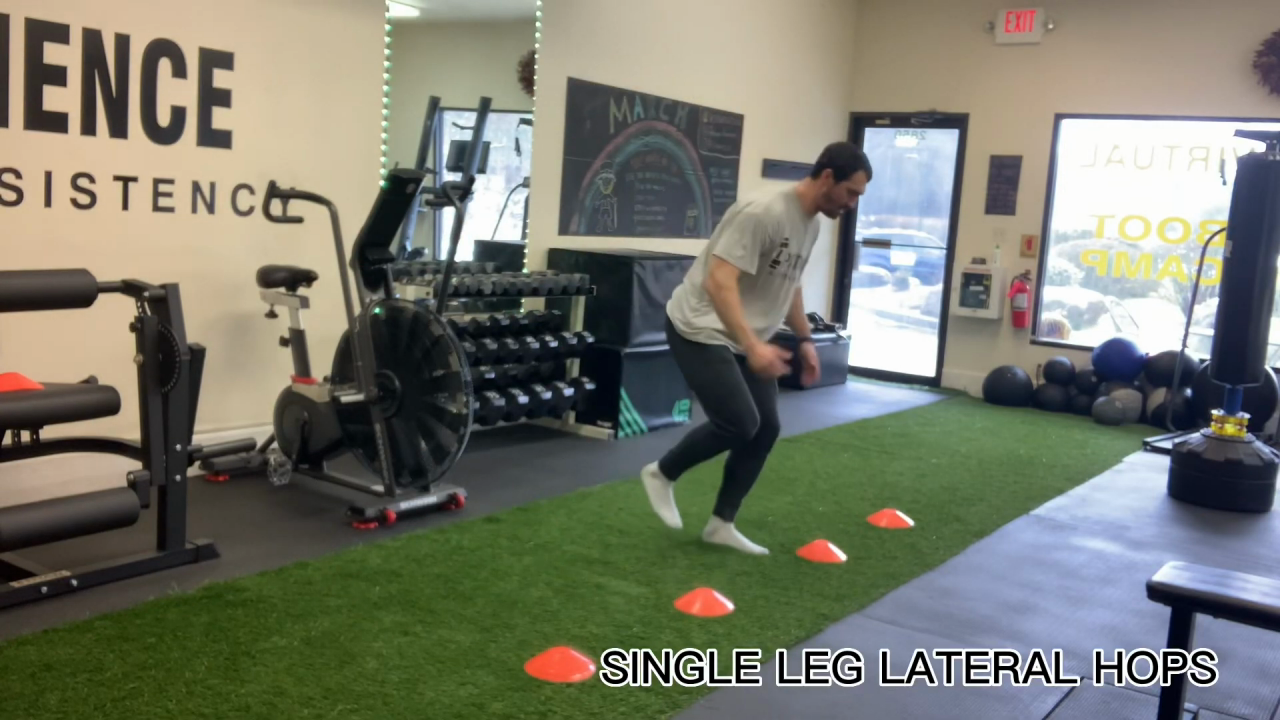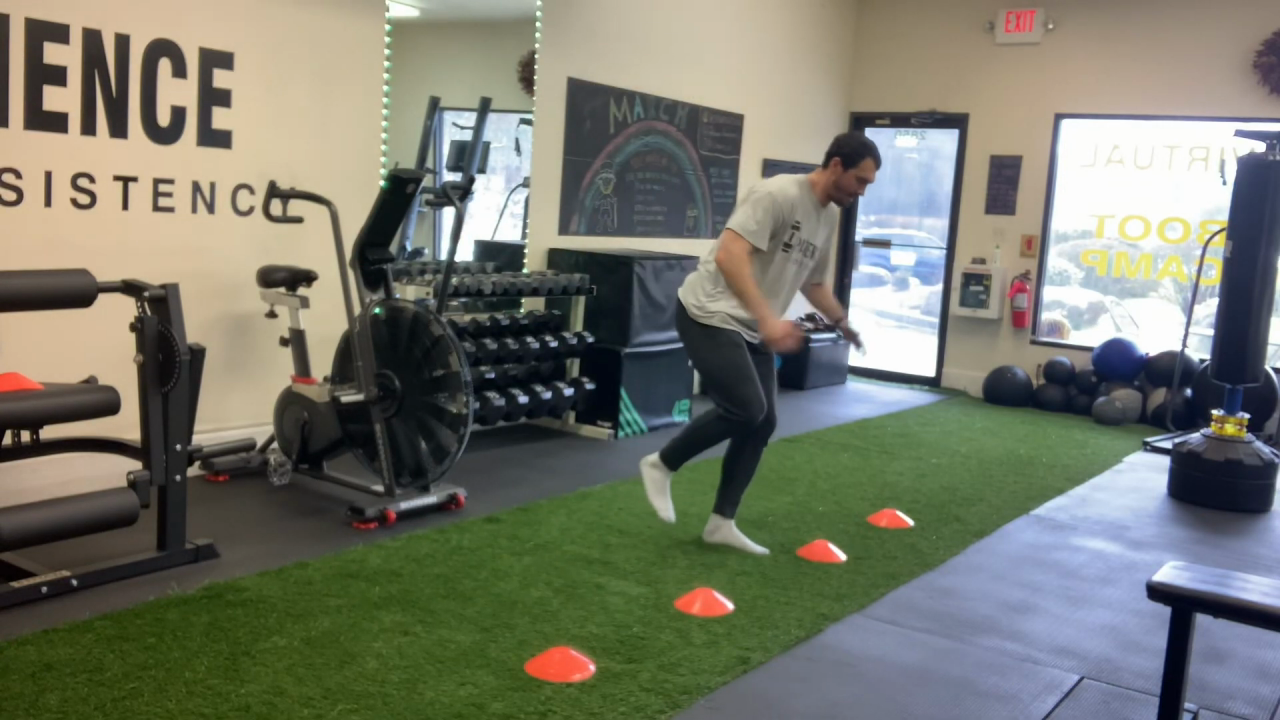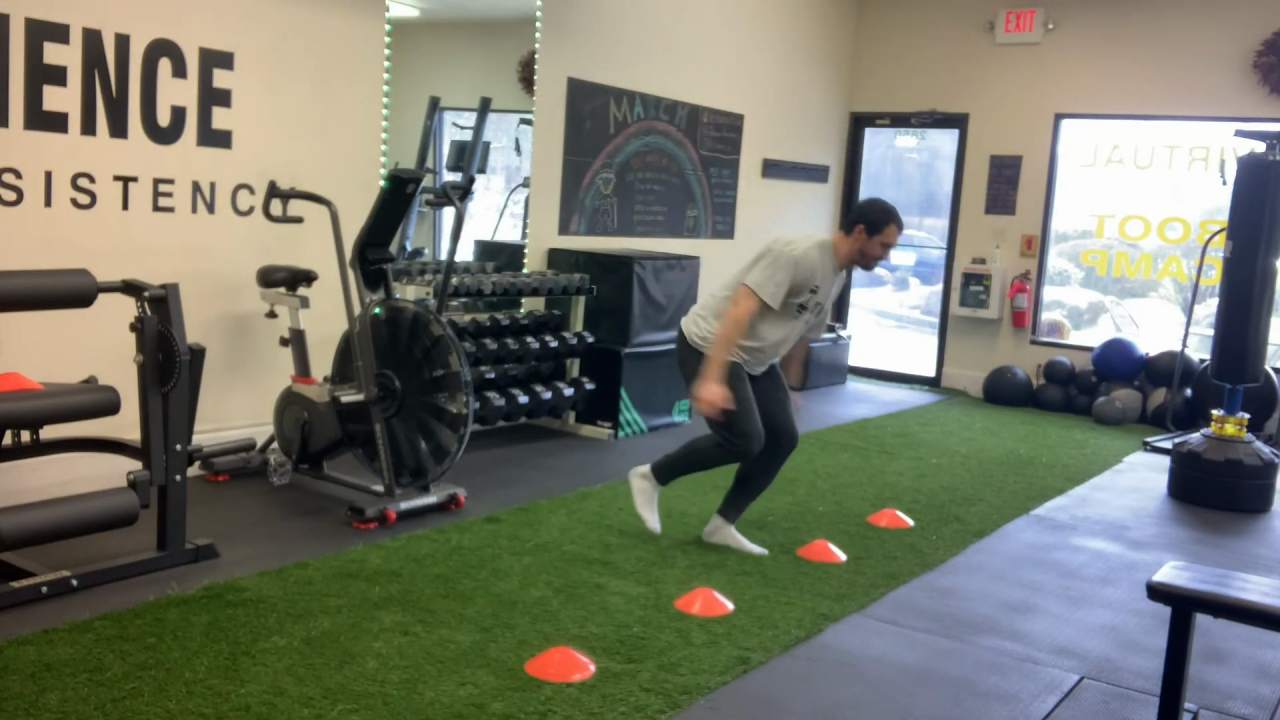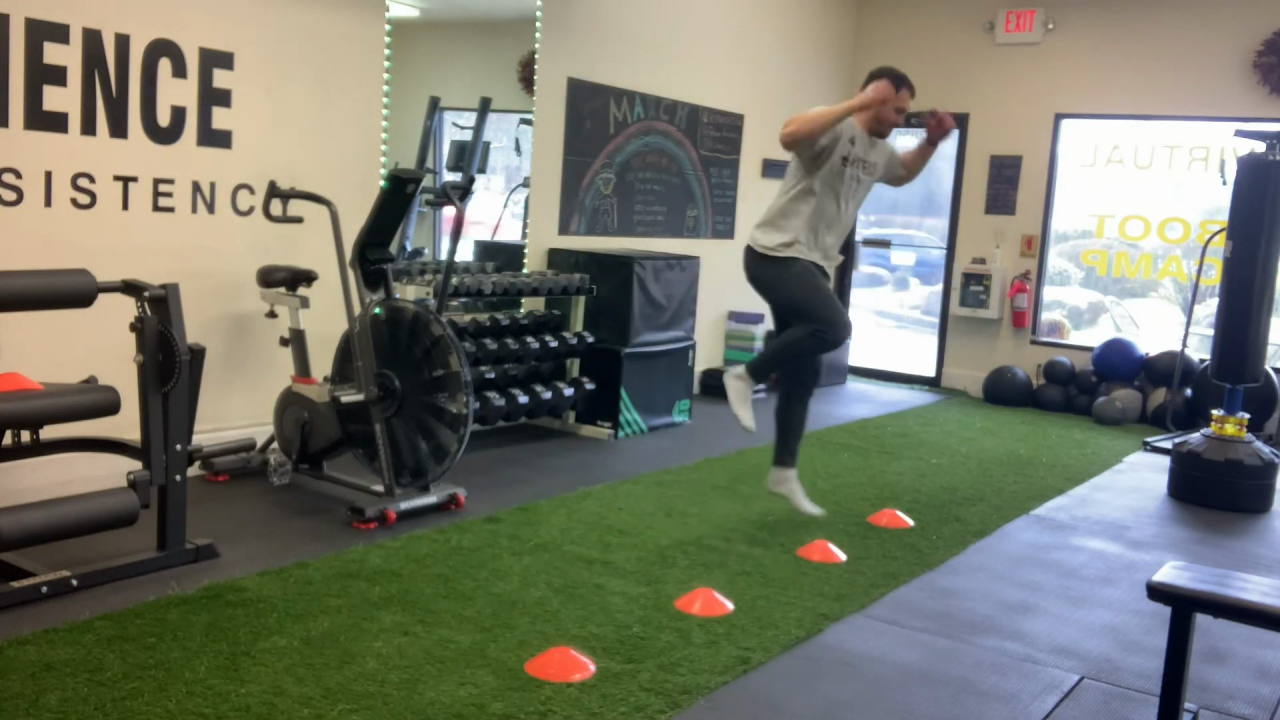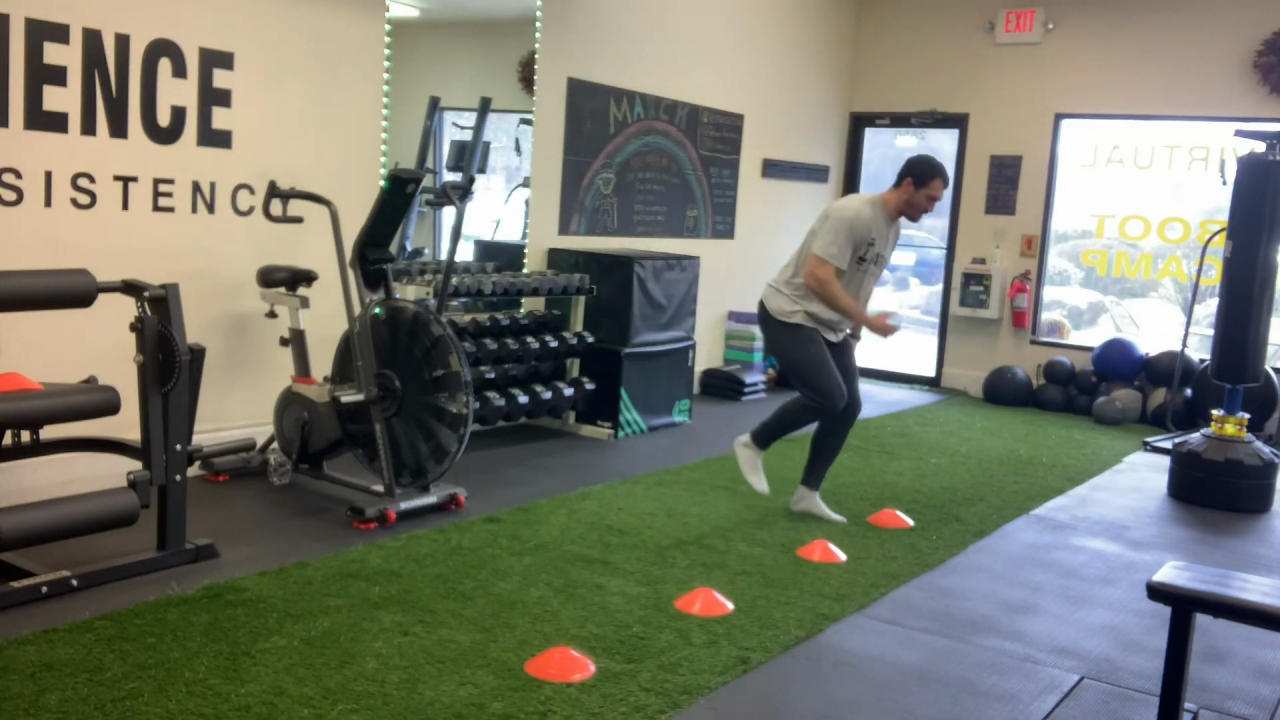
dt=0.5s
person 1, frame 1
left shoulder: (811, 225)
right shoulder: (762, 212)
right elbow: (720, 280)
left wrist: (805, 341)
right wrist: (752, 346)
left hip: (748, 340)
right hip: (700, 331)
left knee: (766, 428)
right knee: (740, 425)
left ankle: (721, 524)
right ankle: (661, 473)
person 1, frame 2
left shoulder: (830, 216)
right shoulder: (777, 195)
left elbow: (812, 280)
right elbow: (730, 254)
left wrist: (843, 324)
right wrist: (767, 317)
left hip: (751, 328)
right hip: (714, 318)
left knee: (761, 421)
right knee: (745, 409)
left ankle: (721, 522)
right ankle: (660, 465)
person 1, frame 3
left shoulder: (838, 274)
right shoulder: (798, 257)
left elbow: (802, 334)
right elbow: (740, 310)
left wrist: (789, 389)
right wrist: (711, 379)
left hip: (754, 357)
right hip: (708, 348)
left knee: (782, 438)
right knee: (745, 441)
left ankle: (722, 525)
right ankle: (650, 477)
person 1, frame 4
left shoulder: (878, 147)
right shoulder: (830, 123)
left elbow: (903, 173)
right elbow: (790, 136)
left wrist: (933, 139)
right wrist: (856, 102)
left hip: (810, 264)
right hip: (777, 255)
left knee: (803, 372)
right knee: (833, 328)
left ankle: (784, 473)
right ankle: (746, 375)
person 1, frame 5
left shoulder: (892, 227)
right shoulder: (851, 214)
right elbow: (818, 277)
left wrist: (855, 326)
right wrist: (864, 320)
left hip: (828, 323)
right hip: (790, 316)
left knee: (847, 407)
right knee: (828, 397)
left ankle: (807, 494)
right ankle: (752, 443)
